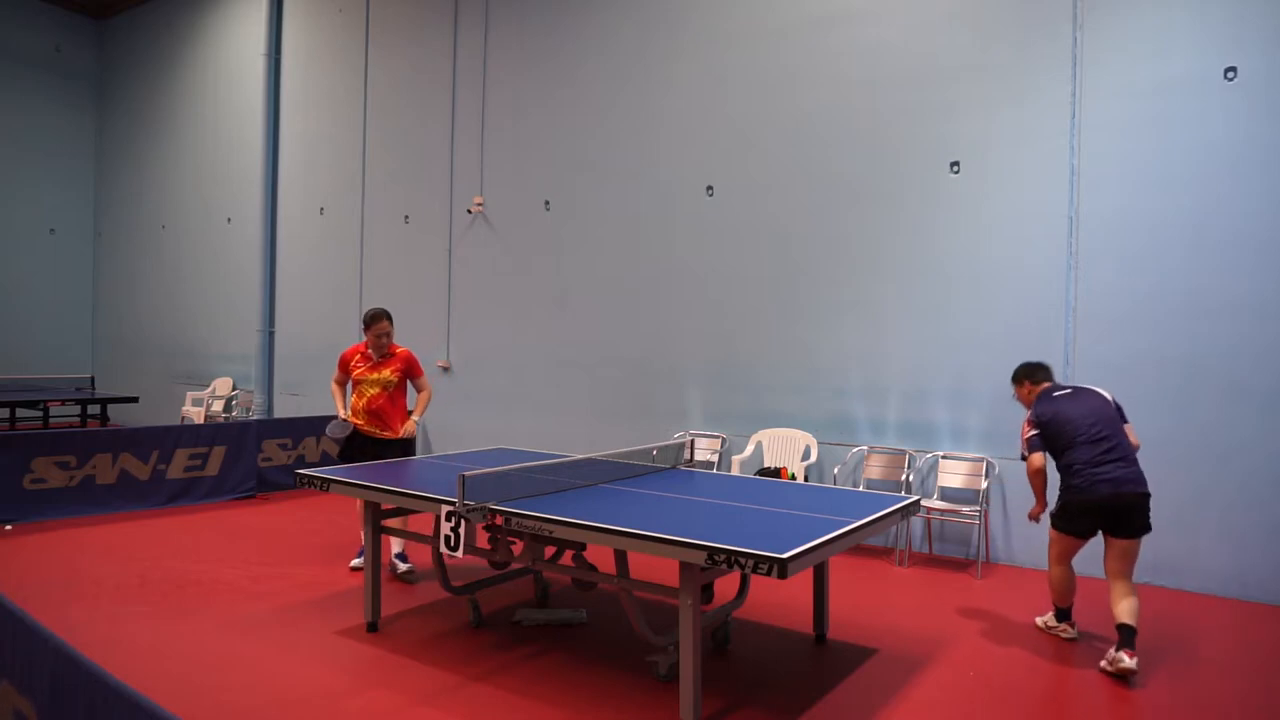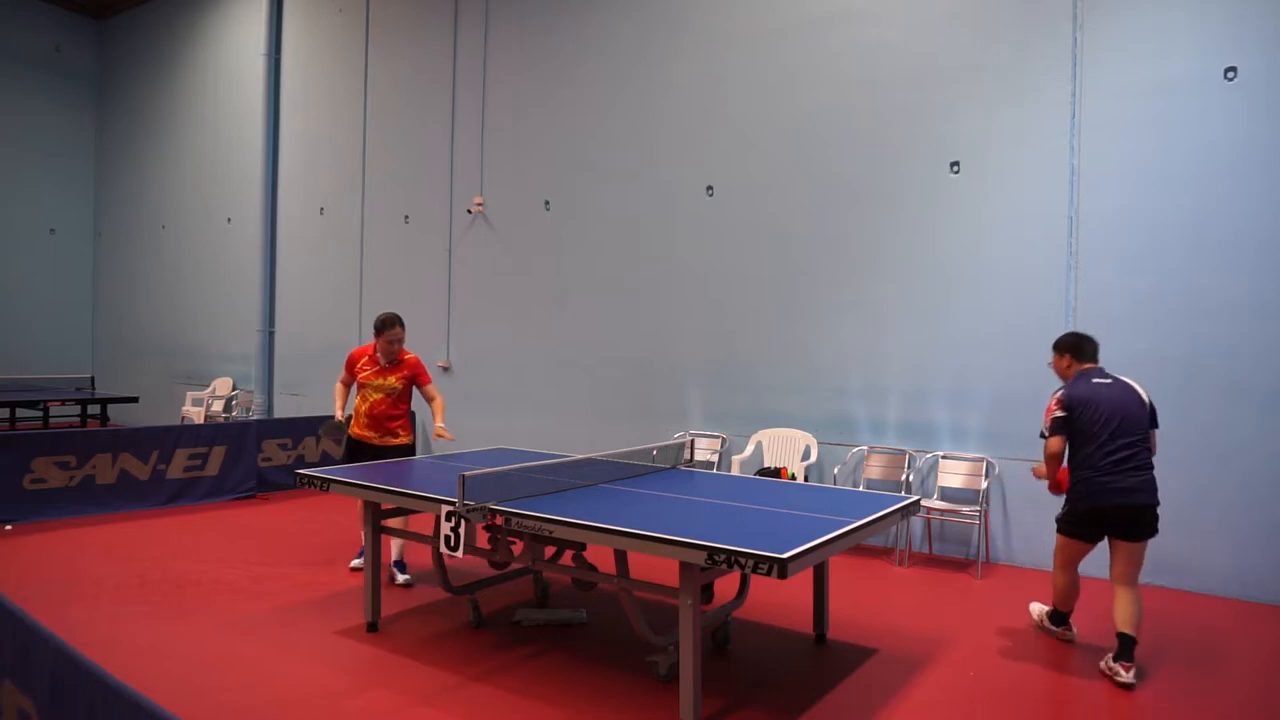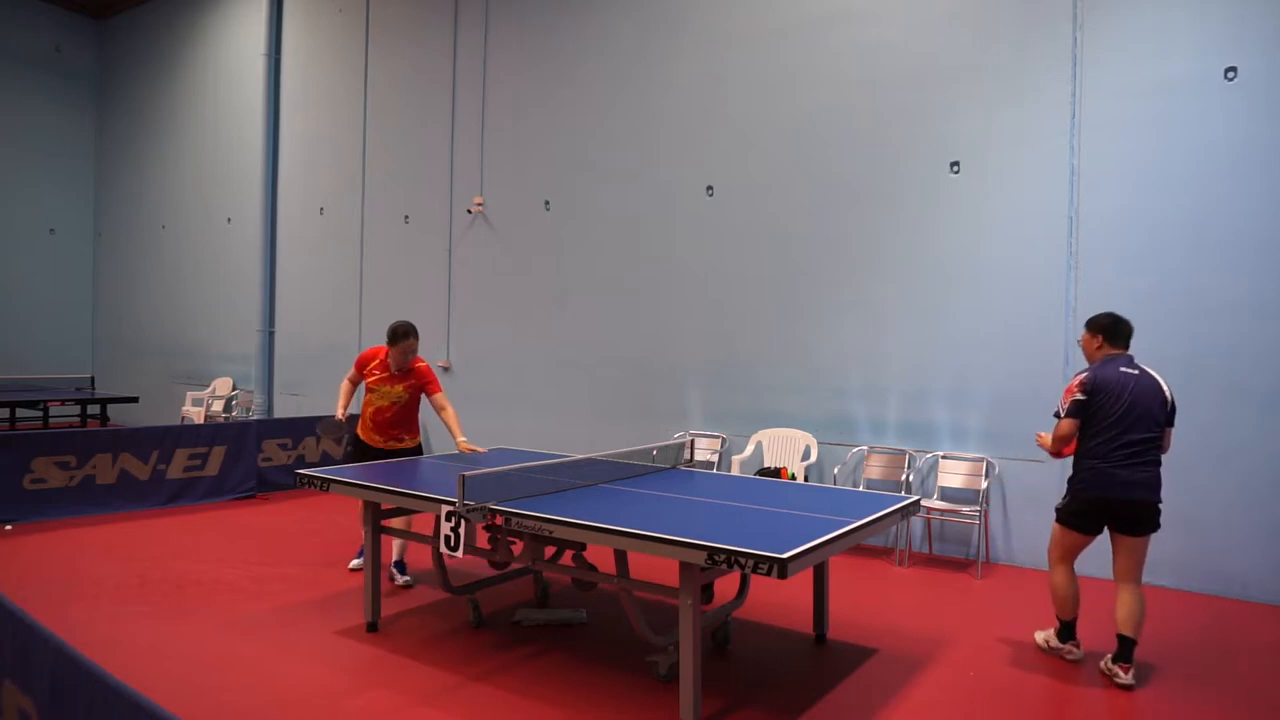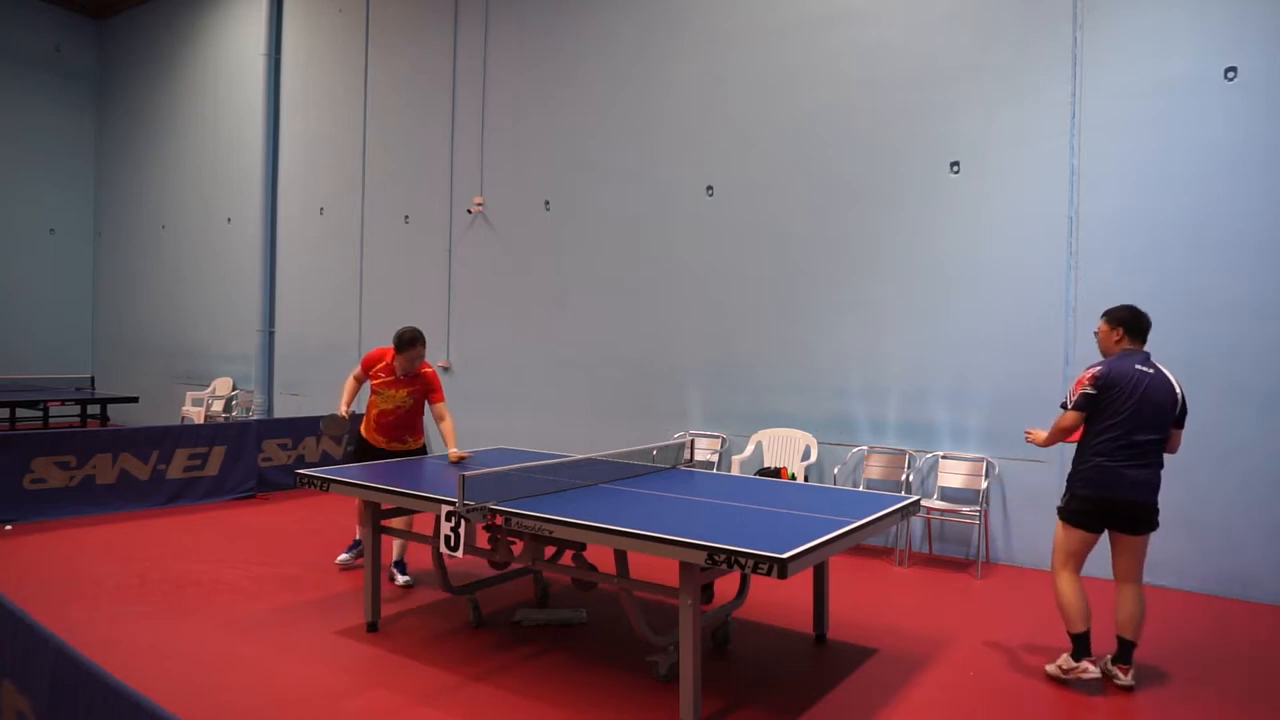
dt=0.2s
person 1, frame 1
left shoulder: (1036, 415)
right shoulder: (1099, 394)
left elbow: (1037, 466)
right elbow: (1132, 443)
left wrist: (1040, 504)
left hip: (1084, 493)
right hip: (1134, 490)
left knee: (1059, 558)
right knee: (1120, 580)
left ankle: (1063, 620)
right ankle: (1126, 649)
person 1, frame 2
left shoulder: (1066, 396)
right shoulder: (1135, 390)
left elbow: (1054, 449)
right elbow: (1151, 445)
left wrist: (1049, 473)
left hip: (1091, 496)
right hip: (1141, 496)
left knee: (1065, 564)
right knee: (1125, 583)
left ankle: (1059, 622)
right ankle: (1124, 661)
person 1, frame 3
left shoulder: (1088, 379)
right shoulder: (1158, 384)
left elbow: (1065, 433)
right elbow: (1164, 444)
left wrist: (1052, 446)
left hip: (1092, 488)
right hip: (1143, 492)
left knee: (1060, 560)
right knee: (1129, 581)
left ankle: (1066, 639)
right ankle: (1123, 662)
person 1, frame 4
left shoulder: (1100, 373)
right shoulder: (1170, 384)
left elbow: (1069, 423)
right elbow: (1172, 443)
left wrist: (1046, 439)
left hip: (1092, 487)
right hip: (1142, 492)
left knee: (1064, 570)
right knee: (1130, 581)
left ankle: (1081, 657)
right ankle: (1122, 664)
person 2, frame 1
left shoulder: (404, 357)
right shoulder: (350, 356)
left elbow: (425, 390)
right elbow: (337, 383)
left wrist: (414, 418)
right wrist: (341, 408)
left hip: (395, 437)
right hip: (361, 434)
left ankle: (398, 554)
right ankle: (366, 548)
person 2, frame 2
left shoulder: (412, 363)
right shoulder: (357, 357)
left elbow: (435, 397)
right elbow: (343, 383)
left wrist: (439, 424)
right wrist: (339, 409)
left hip: (397, 442)
right hip: (361, 438)
left ankle: (397, 562)
right ankle: (366, 548)
person 2, frame 3
left shoulder: (422, 371)
right shoulder: (368, 358)
left elbow: (444, 407)
right elbow: (350, 381)
left wrist: (460, 439)
right wrist: (341, 408)
left hip: (403, 446)
right hip: (367, 440)
left ankle: (398, 563)
right ankle: (367, 547)
person 2, frame 4
left shoulder: (427, 376)
right shoulder: (375, 358)
left elbow: (443, 417)
right elbow: (356, 378)
left wrist: (451, 450)
right wrist: (344, 404)
left hip: (407, 448)
right hip: (370, 439)
left ankle: (397, 563)
right ankle: (360, 542)
